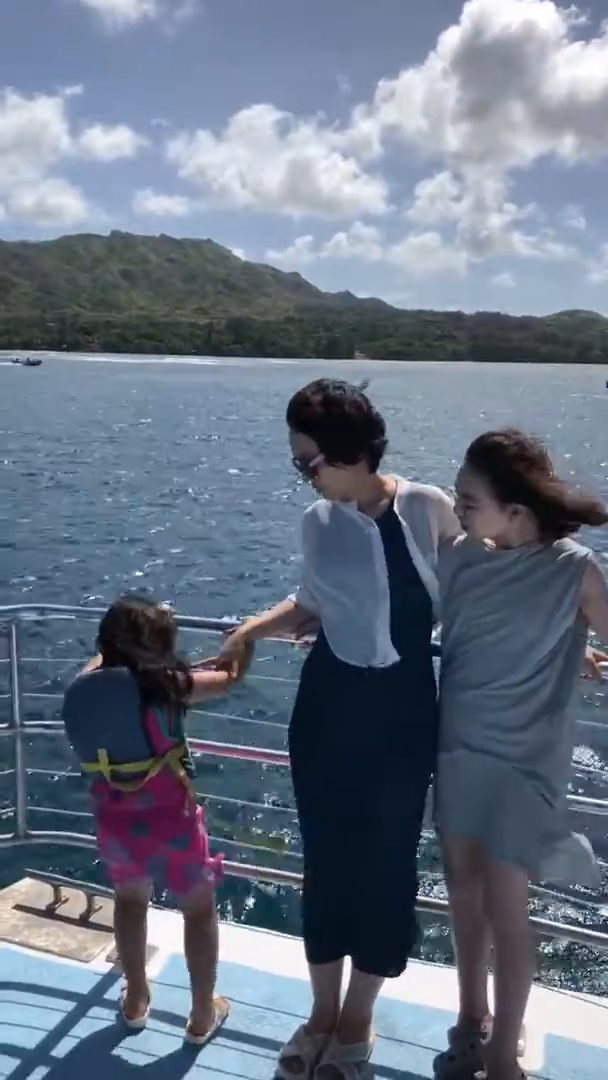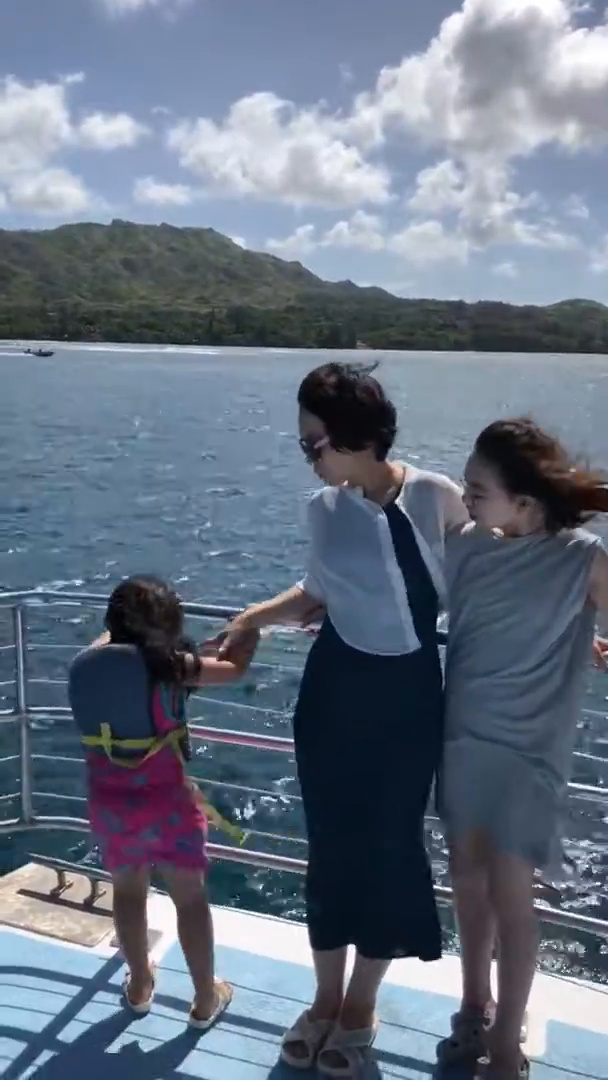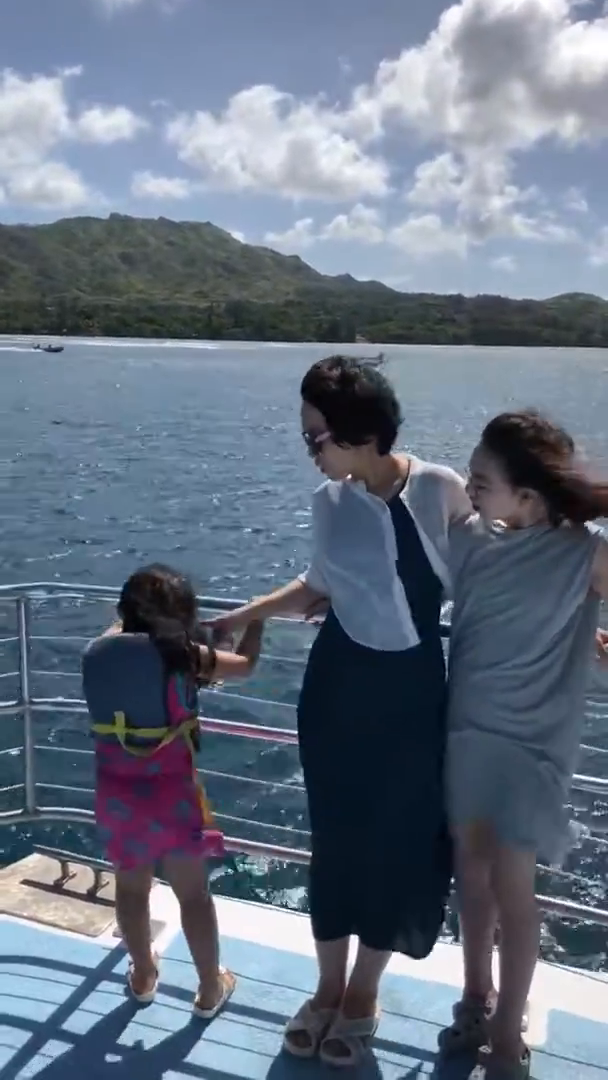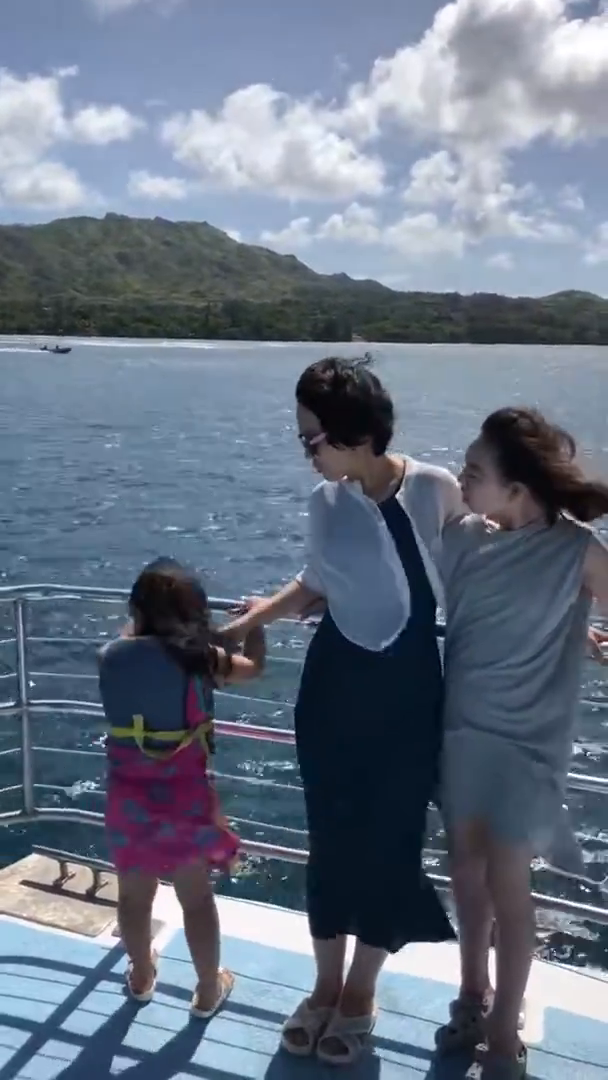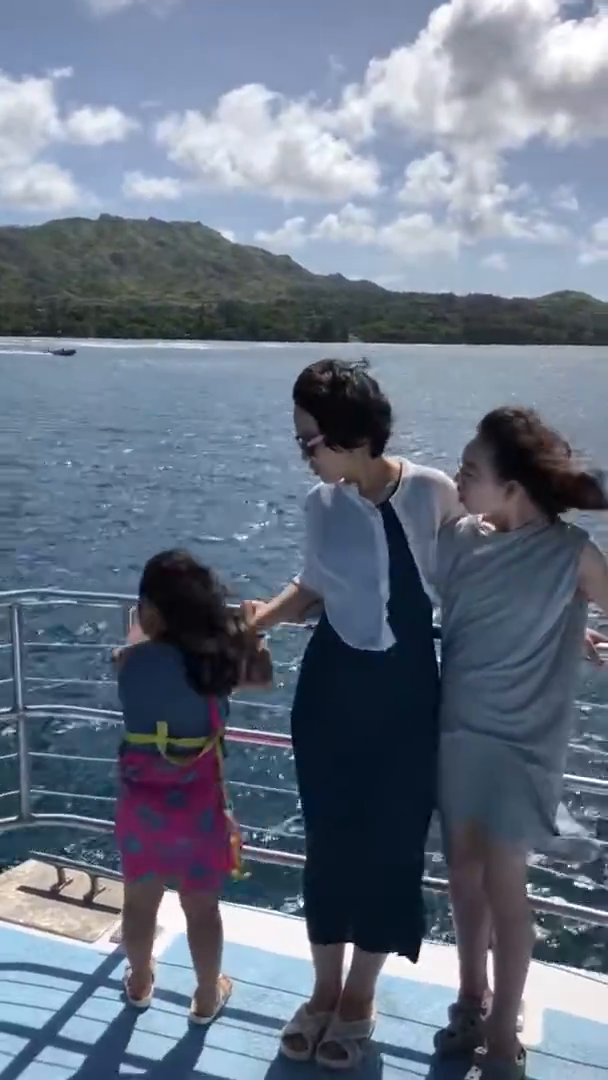
dt=0.2s
person 1, frame 1
left shoulder: (428, 507)
right shoulder: (318, 522)
right wrist: (253, 627)
left hip: (402, 711)
right hip: (326, 707)
left knee: (383, 862)
right knee: (325, 860)
left ankle: (357, 1019)
right ankle: (322, 1011)
person 1, frame 2
left shoulder: (436, 496)
right shoulder: (325, 508)
right wrist: (256, 615)
left hip: (408, 699)
right hip: (332, 694)
left knee: (388, 850)
right knee: (330, 848)
left ankle: (360, 1005)
right ankle: (325, 996)
person 1, frame 3
left shoulder: (442, 490)
right shoulder: (328, 501)
right wrist: (257, 608)
left hip: (411, 691)
right hip: (336, 687)
left knee: (391, 843)
right knee: (333, 838)
left ankle: (363, 995)
right ankle: (328, 986)
person 1, frame 4
left shoulder: (436, 491)
right shoulder: (324, 502)
right wrist: (256, 616)
left hip: (407, 692)
right hip: (332, 687)
left knee: (387, 841)
right knee: (331, 838)
left ankle: (360, 993)
right ankle: (326, 985)
person 1, frame 5
left shoulder: (433, 493)
right shoulder: (321, 504)
right wrist: (254, 621)
left hip: (405, 695)
right hip: (329, 691)
left knee: (387, 845)
right knee: (328, 842)
left ankle: (360, 996)
right ankle: (324, 990)
person 2, frame 1
right shoulder: (457, 555)
left hip: (522, 760)
right hip: (457, 747)
left knee: (504, 909)
right knee: (463, 891)
right ankle: (472, 1022)
person 2, frame 2
right shoulder: (465, 543)
left hip: (527, 749)
right hip: (463, 736)
left knee: (509, 898)
right knee: (468, 880)
right ankle: (475, 1009)
person 2, frame 3
right shoulder: (469, 536)
left hip: (530, 741)
right hip: (465, 727)
left knee: (511, 888)
right knee: (470, 871)
right ankle: (477, 998)
person 2, frame 4
right shoulder: (461, 535)
left hip: (525, 740)
right hip: (461, 726)
left knee: (506, 886)
right knee: (466, 869)
right ankle: (474, 995)
person 2, frame 5
right shoulder: (457, 536)
left hip: (521, 741)
right hip: (457, 728)
left knee: (503, 887)
right knee: (463, 871)
right ankle: (473, 998)
person 3, frame 1
left shoulder: (81, 686)
right shoulder: (163, 683)
left elbow: (104, 659)
right elbow: (229, 679)
left wrist: (150, 617)
right wrist: (243, 645)
left hip: (115, 822)
right hip: (170, 819)
left knee: (130, 898)
right knee: (200, 909)
left ankle: (135, 999)
right ankle: (203, 1014)
person 3, frame 2
left shoulder: (85, 663)
right shoulder: (169, 663)
right elbow: (235, 669)
right wrist: (249, 630)
left hip: (108, 801)
right hip: (163, 801)
left knee: (128, 889)
right knee: (190, 898)
left ankle: (139, 984)
right ankle: (206, 998)
person 3, frame 3
left shoulder: (97, 653)
right shoulder: (182, 654)
right elbow: (245, 664)
right wrist: (254, 621)
left hip: (116, 792)
right hip: (171, 792)
left knee: (131, 887)
right knee: (193, 893)
left ankle: (143, 975)
right ankle: (210, 989)
person 3, frame 4
left shoulder: (113, 656)
right shoulder: (198, 656)
right elbow: (253, 668)
left wrist: (142, 623)
right wrist: (255, 623)
left hip: (128, 796)
right hip: (185, 797)
left knee: (134, 893)
right knee: (197, 898)
left ankle: (141, 976)
right ankle: (209, 990)
person 3, frame 5
left shoulder: (132, 661)
right shoulder: (218, 660)
right elbow: (262, 675)
left wrist: (149, 618)
right wrist: (251, 627)
left hip: (141, 802)
right hip: (198, 803)
left knee: (139, 901)
right knee: (201, 906)
left ankle: (139, 981)
right ankle: (207, 996)
